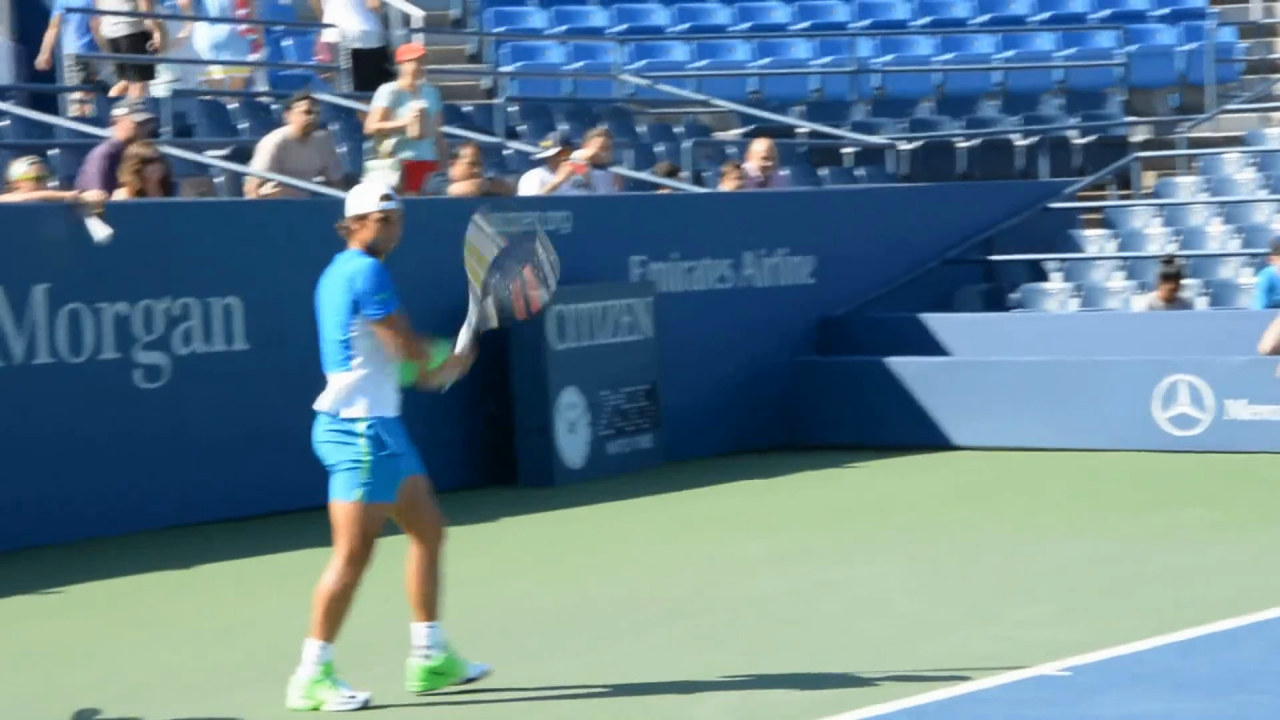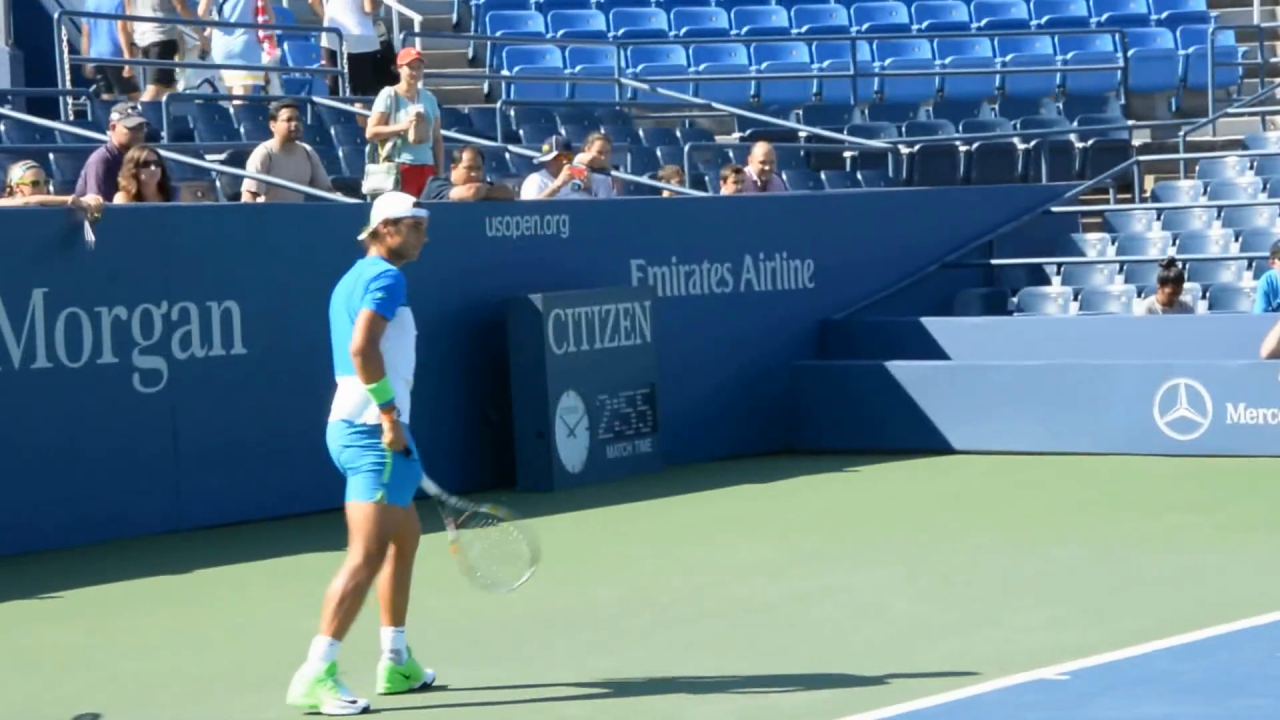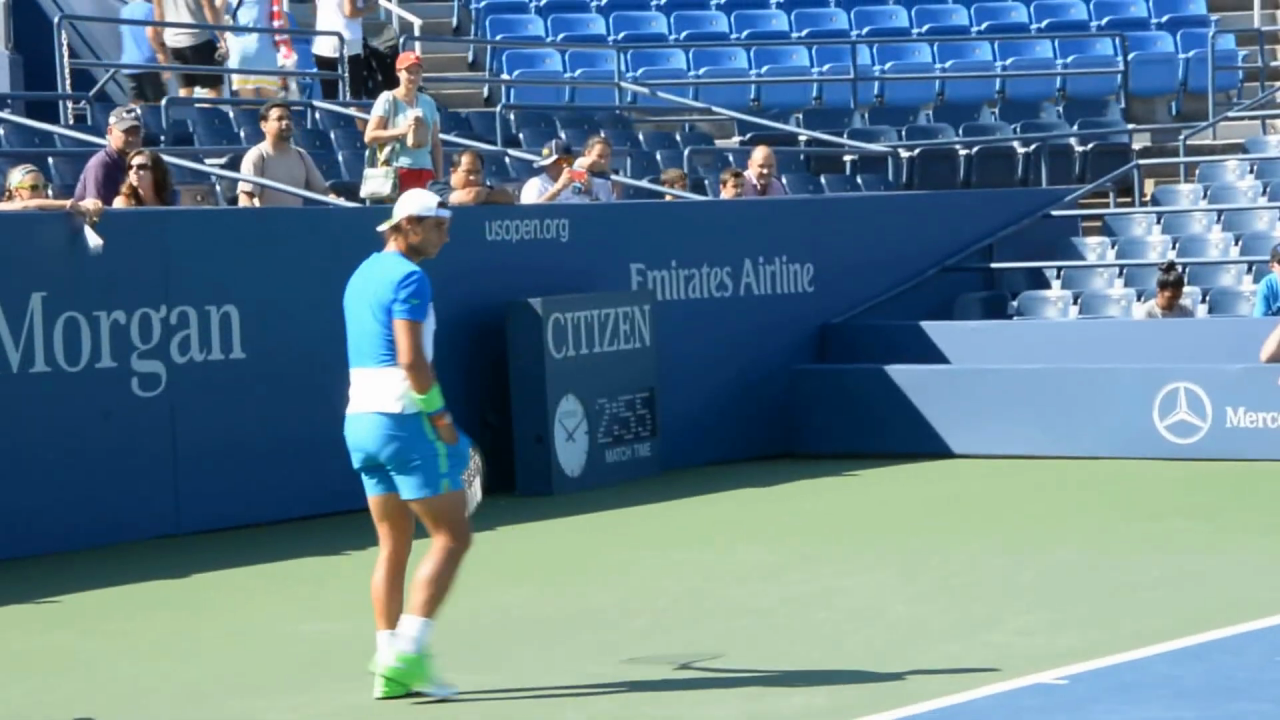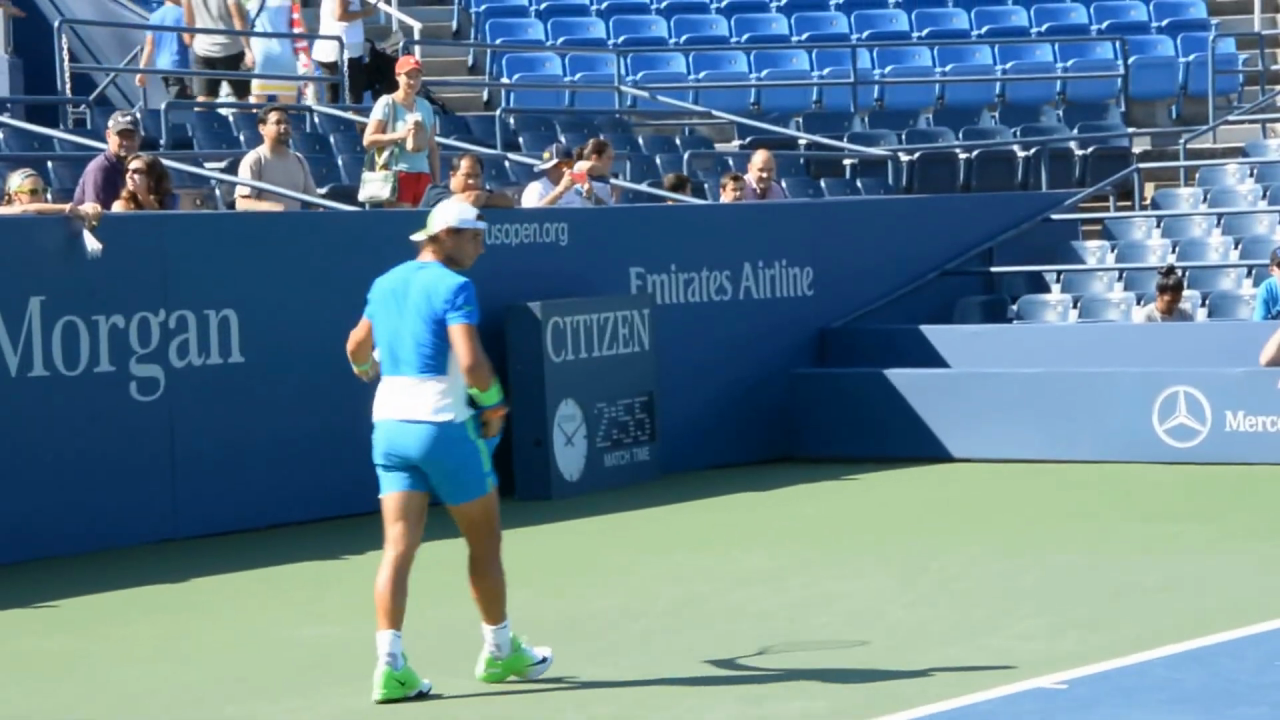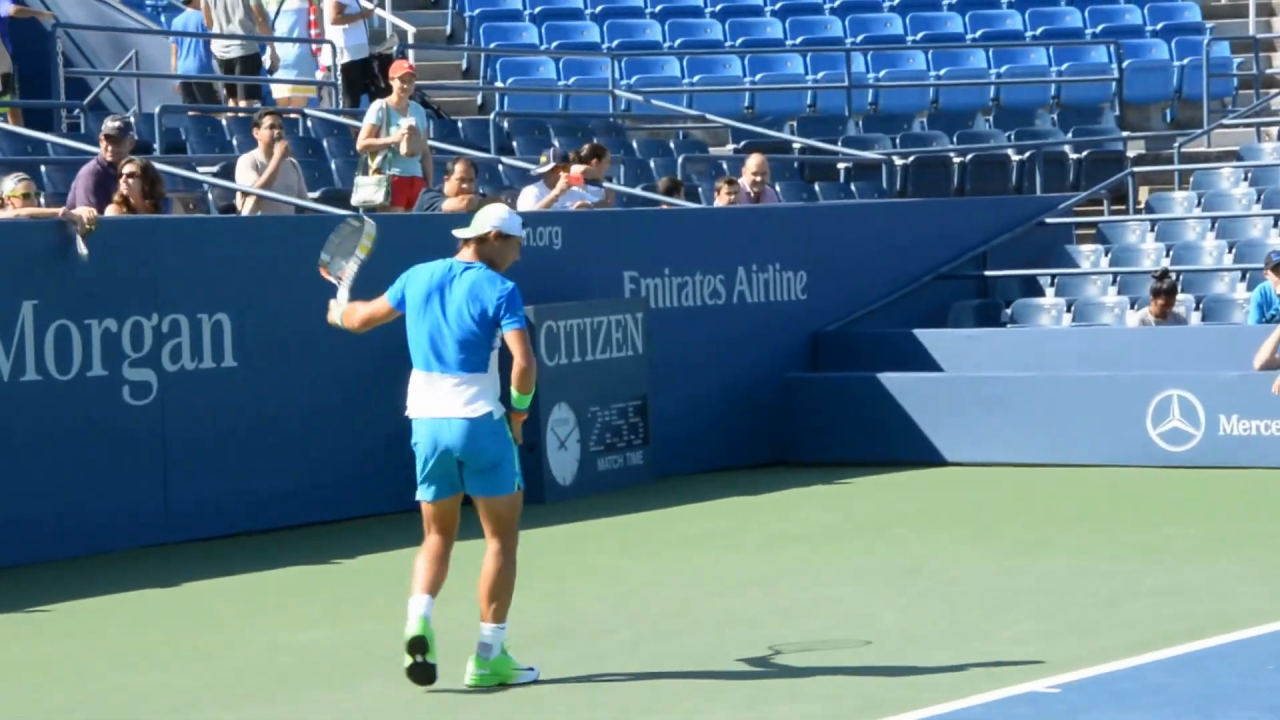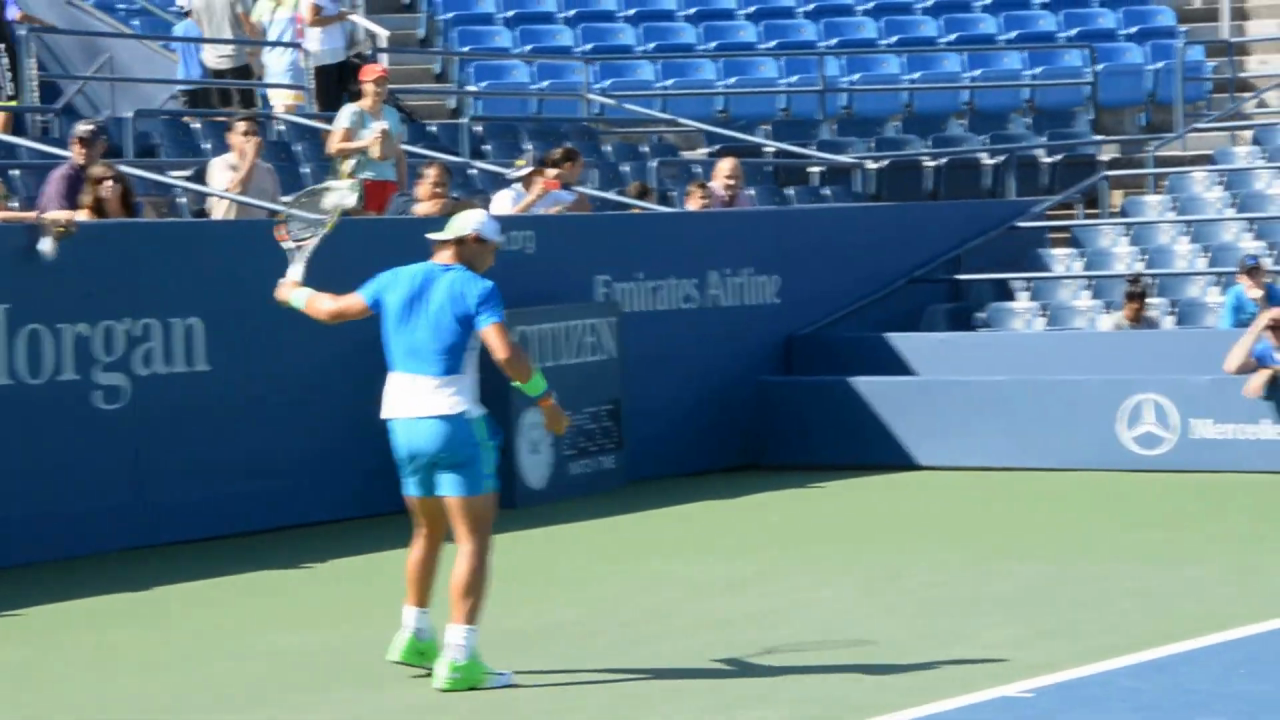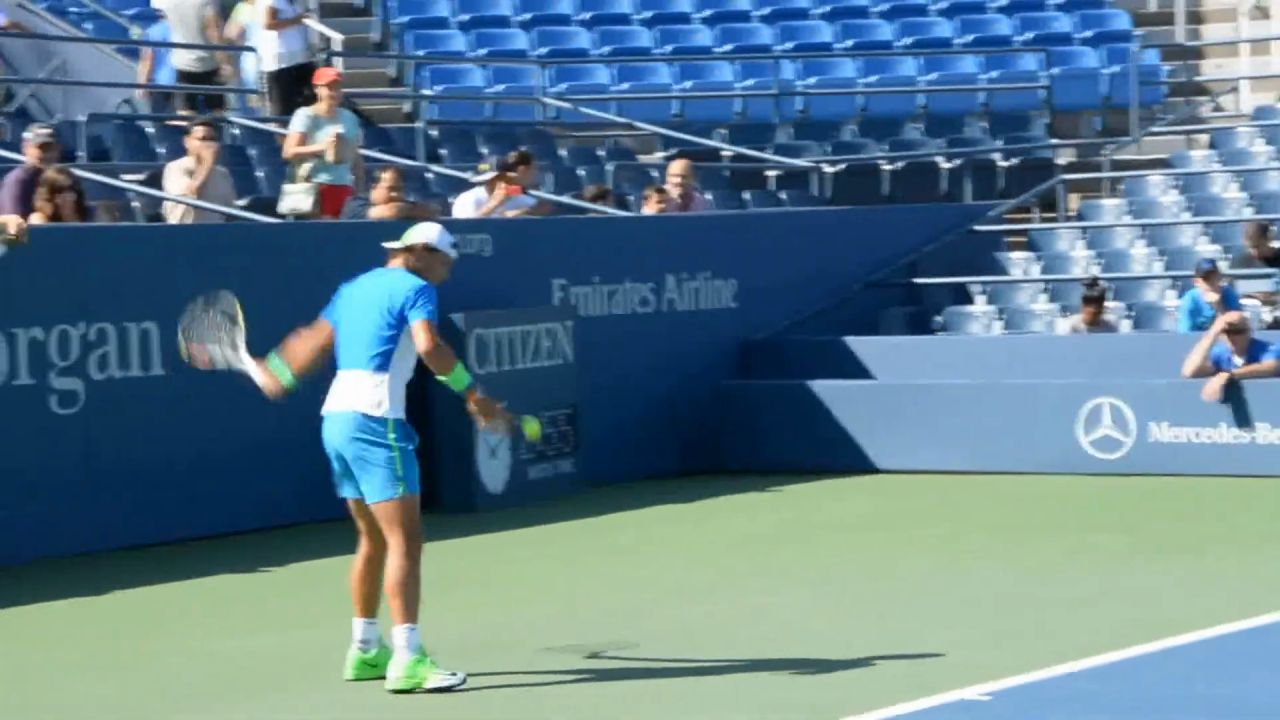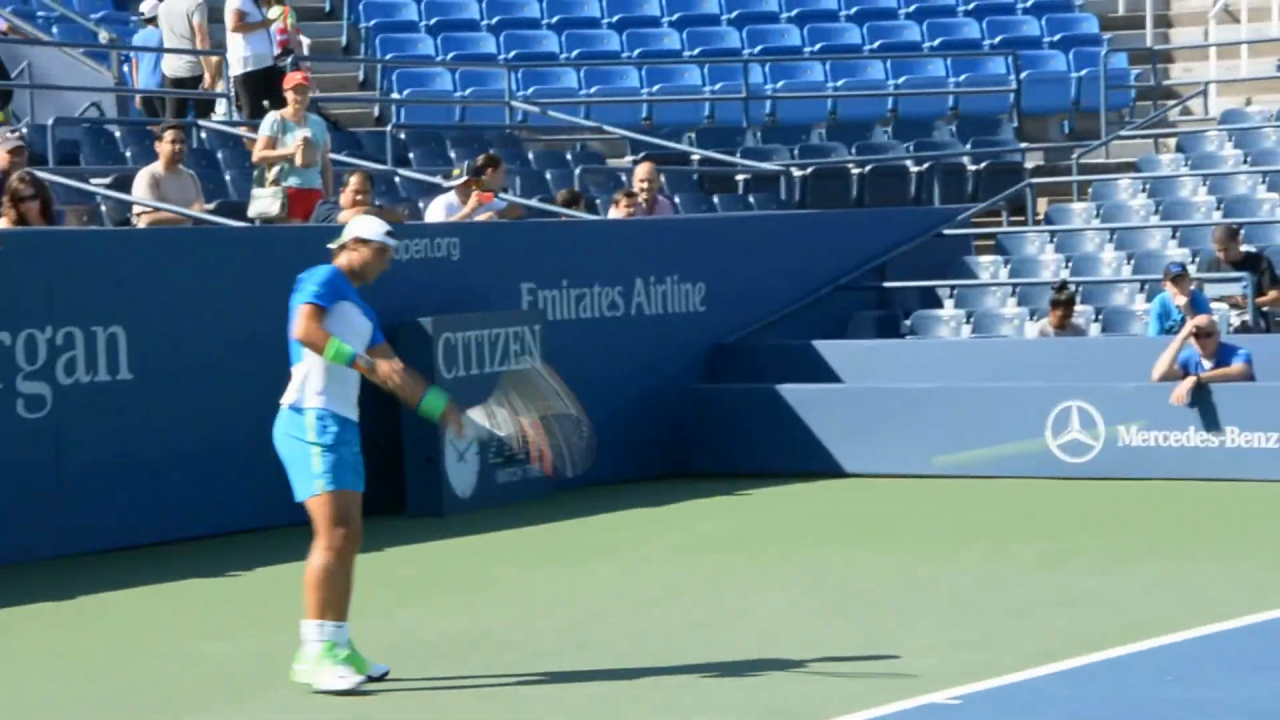
dt=0.3s
person 1, frame 1
left shoulder: (348, 272)
right shoulder: (366, 272)
right elbow: (407, 345)
left wrist: (432, 369)
right wrist: (446, 359)
left hip: (373, 426)
right hip: (360, 428)
left knee: (429, 531)
right knee: (353, 555)
left ankle: (433, 658)
right ankle: (311, 677)
person 1, frame 2
left shoulder: (354, 279)
right shoulder: (386, 277)
right elbow: (362, 348)
right wrist: (389, 409)
left hip: (357, 428)
right hip: (373, 433)
left knee: (405, 540)
right knee: (367, 556)
left ankle: (397, 662)
right ankle: (315, 675)
person 1, frame 3
left shoulder: (363, 274)
right shoulder: (409, 277)
right elbow: (412, 359)
right wrist: (439, 415)
left hip: (359, 422)
right hip: (403, 422)
left knee: (394, 545)
right knee: (453, 538)
left ankle: (391, 663)
right ankle: (404, 651)
person 1, frame 4
left shoulder: (386, 283)
right shoulder: (455, 287)
left elbow: (356, 348)
right elbow: (471, 362)
left wrist: (367, 369)
right wrist: (494, 404)
left hip: (390, 428)
right hip: (443, 428)
left knee: (399, 549)
right knee: (485, 544)
left ankle: (391, 665)
right ankle: (500, 651)
person 1, frame 5
left shoulder: (417, 278)
right shoulder: (500, 289)
left elbow: (360, 319)
right elbow: (524, 362)
left wrist: (337, 311)
right wrist: (519, 408)
left hip: (427, 424)
right hip: (480, 424)
left knee: (438, 539)
right knee: (501, 541)
left ankle: (418, 619)
right ankle: (489, 658)
person 1, frame 6
left shoulder: (394, 281)
right shoulder: (477, 289)
left elbow: (333, 309)
right elbow: (508, 354)
left wrist: (293, 293)
right wrist: (545, 398)
left hip: (404, 423)
right hip: (456, 423)
left knee: (427, 533)
right knee: (473, 542)
left ankle: (414, 638)
right ankle: (459, 660)
person 1, frame 7
left shoulder: (355, 288)
right shoulder: (416, 289)
left elbow: (312, 341)
right elbow: (429, 348)
left wrist: (275, 372)
right wrist: (472, 394)
left hip: (343, 424)
right hip: (374, 425)
left knee: (375, 540)
right knee: (404, 542)
left ankle: (366, 651)
right ankle: (408, 660)
person 1, frame 8
left shoulder: (358, 307)
right shoulder: (319, 279)
left elbow: (393, 369)
right elbow: (302, 331)
left wrist: (441, 406)
right wrist: (362, 362)
left hip: (337, 425)
right hip: (311, 422)
left knee: (345, 539)
right knee: (333, 536)
left ankle: (337, 651)
right ankle: (315, 654)
